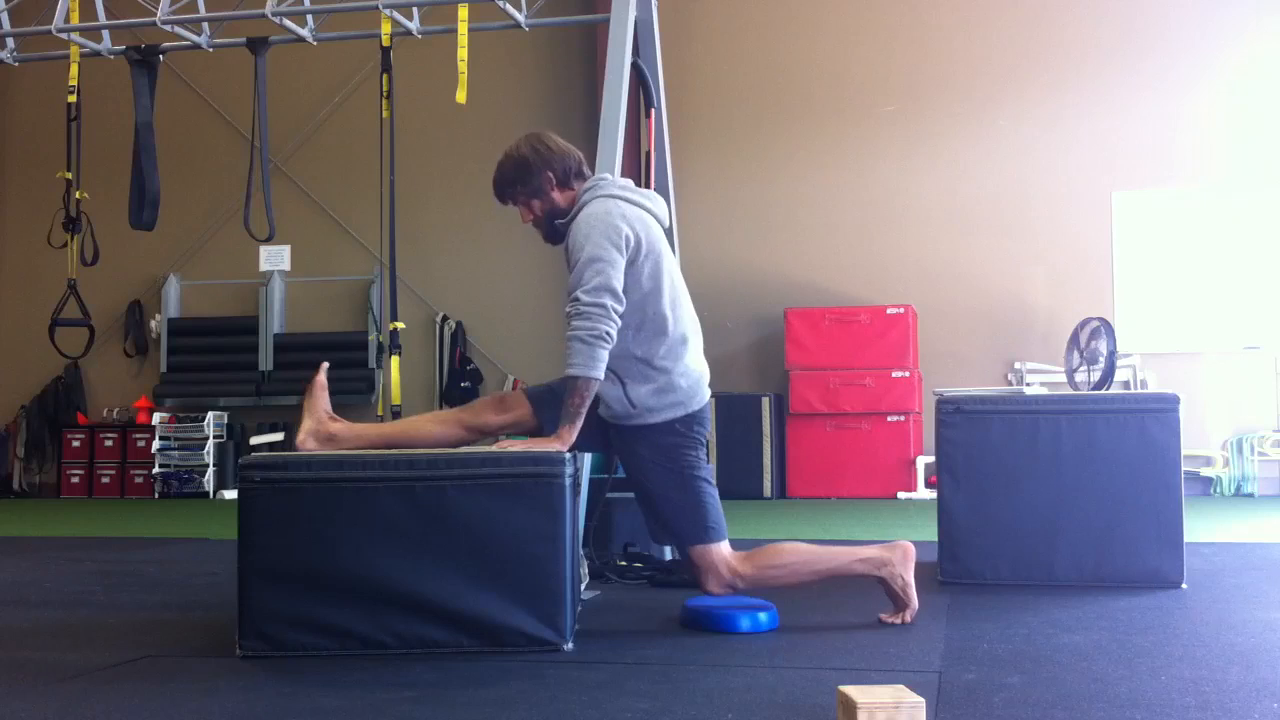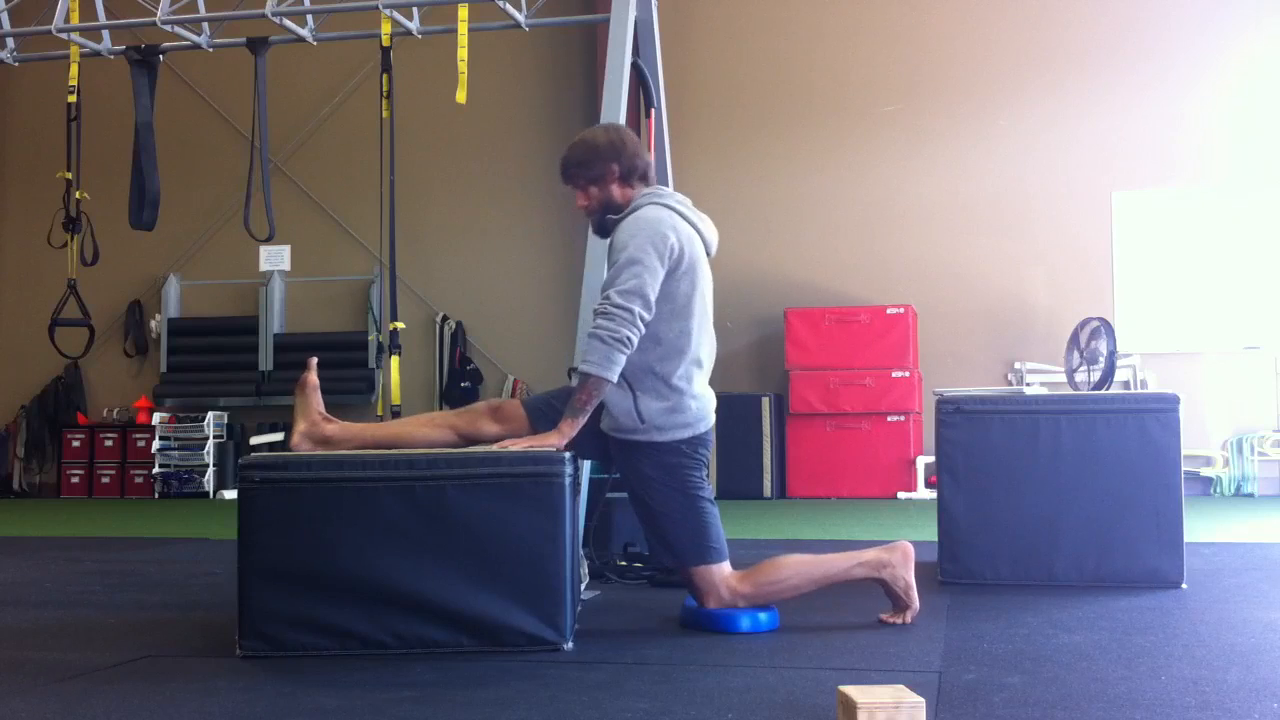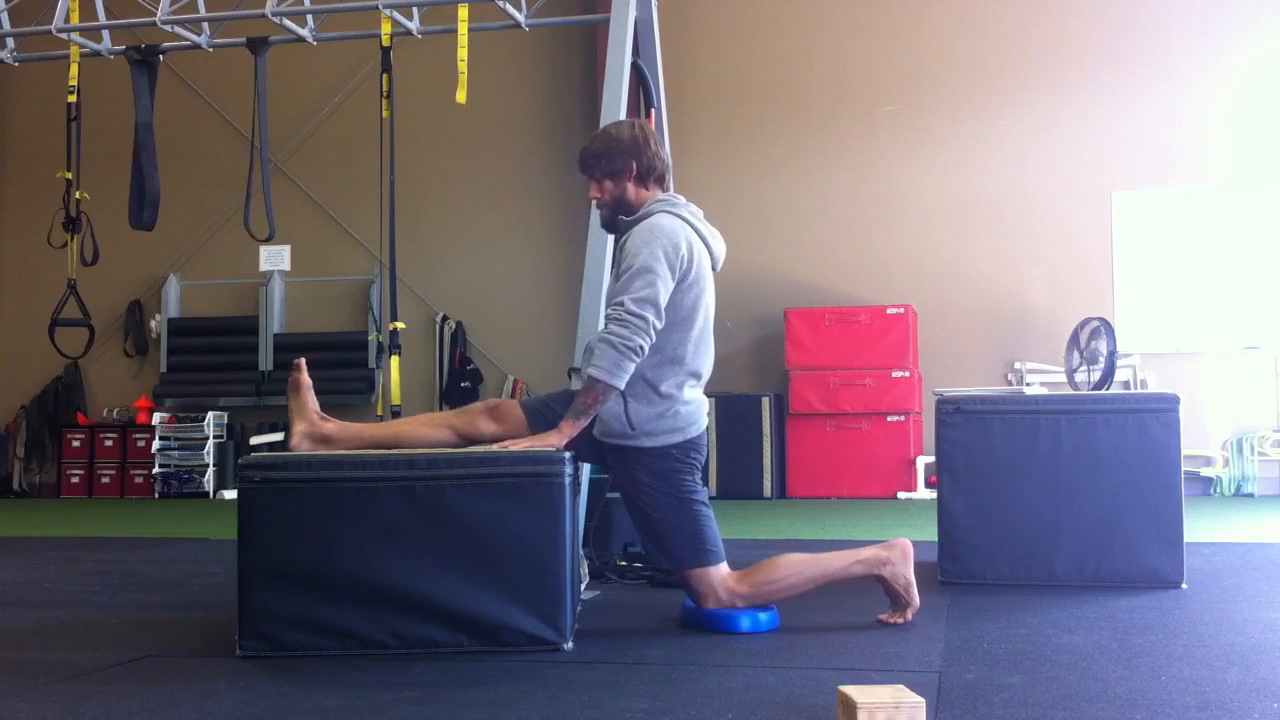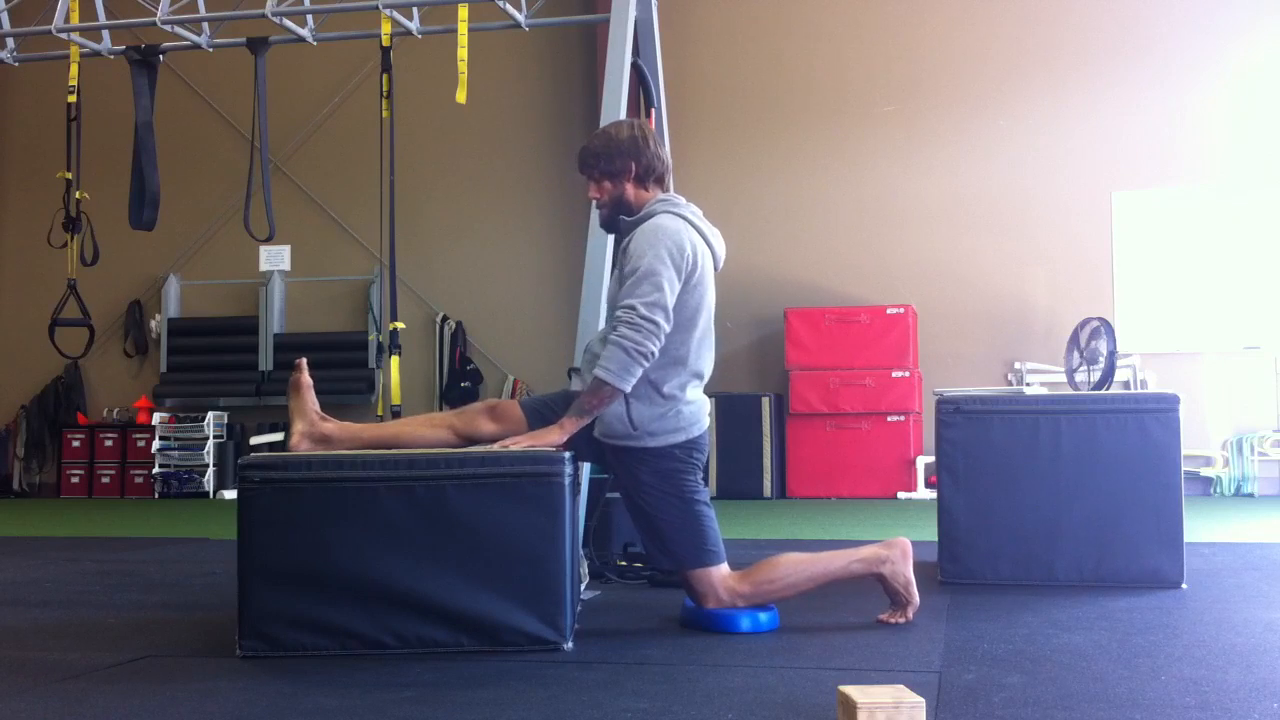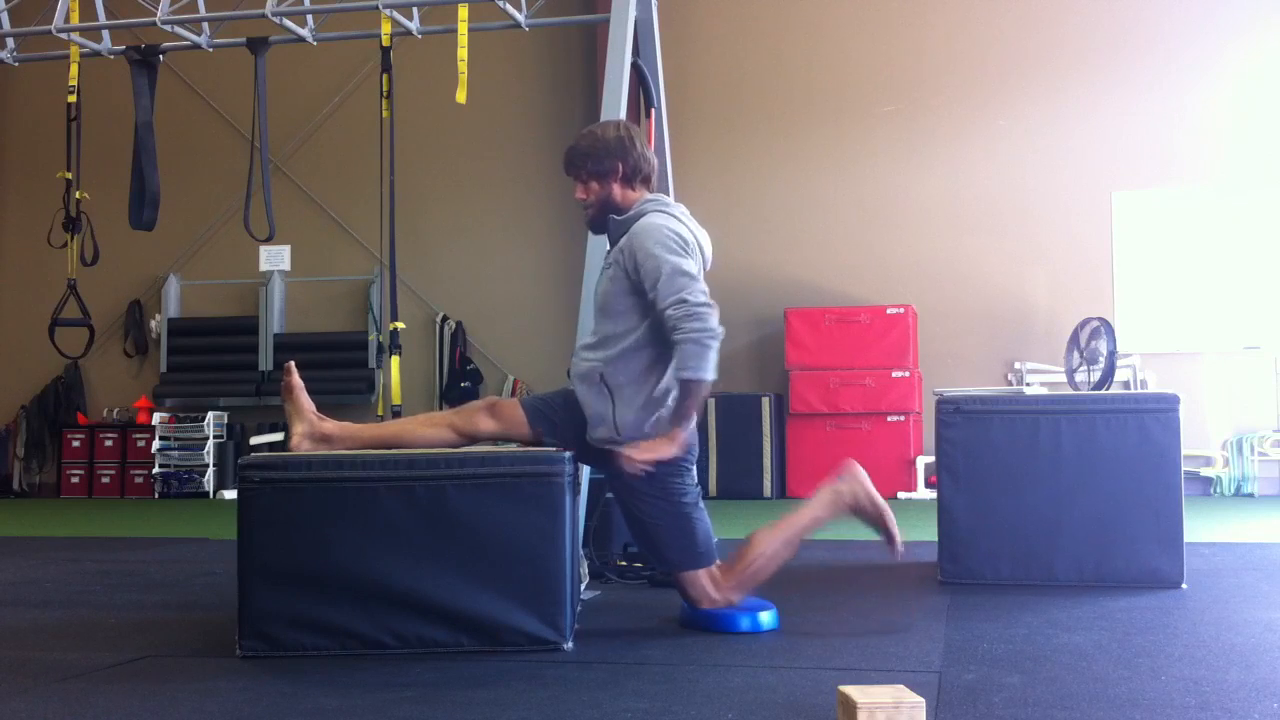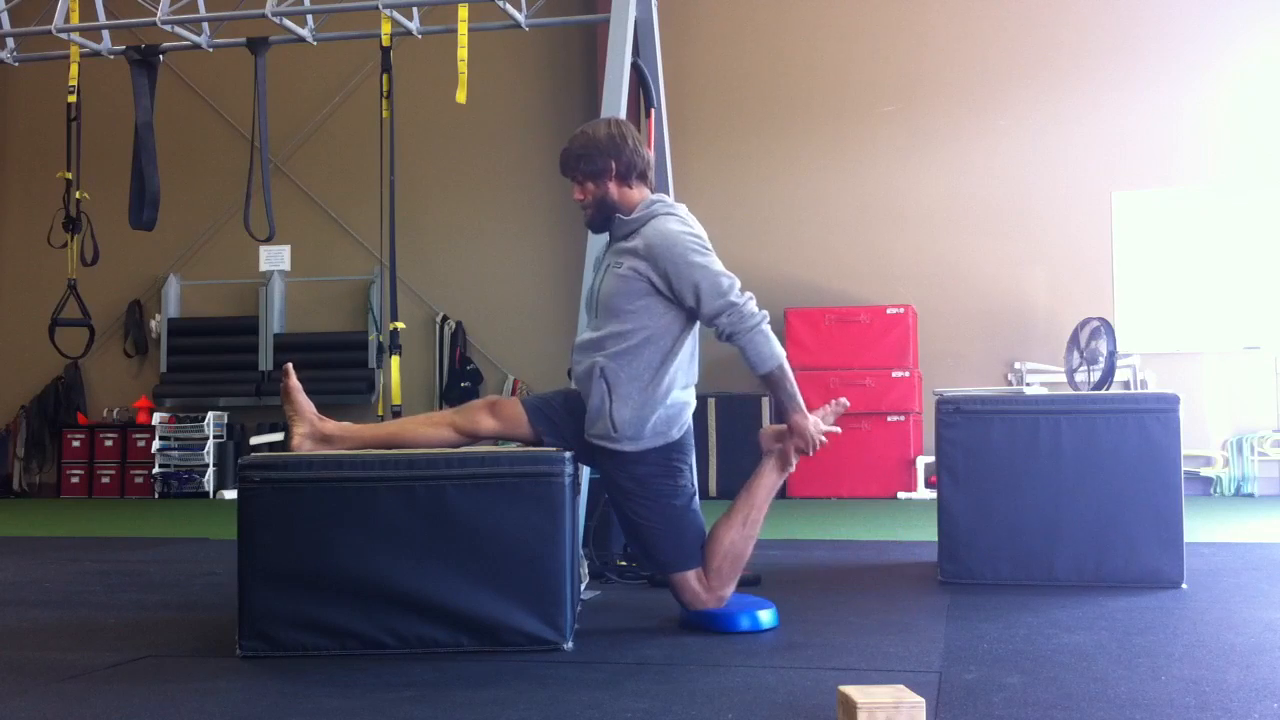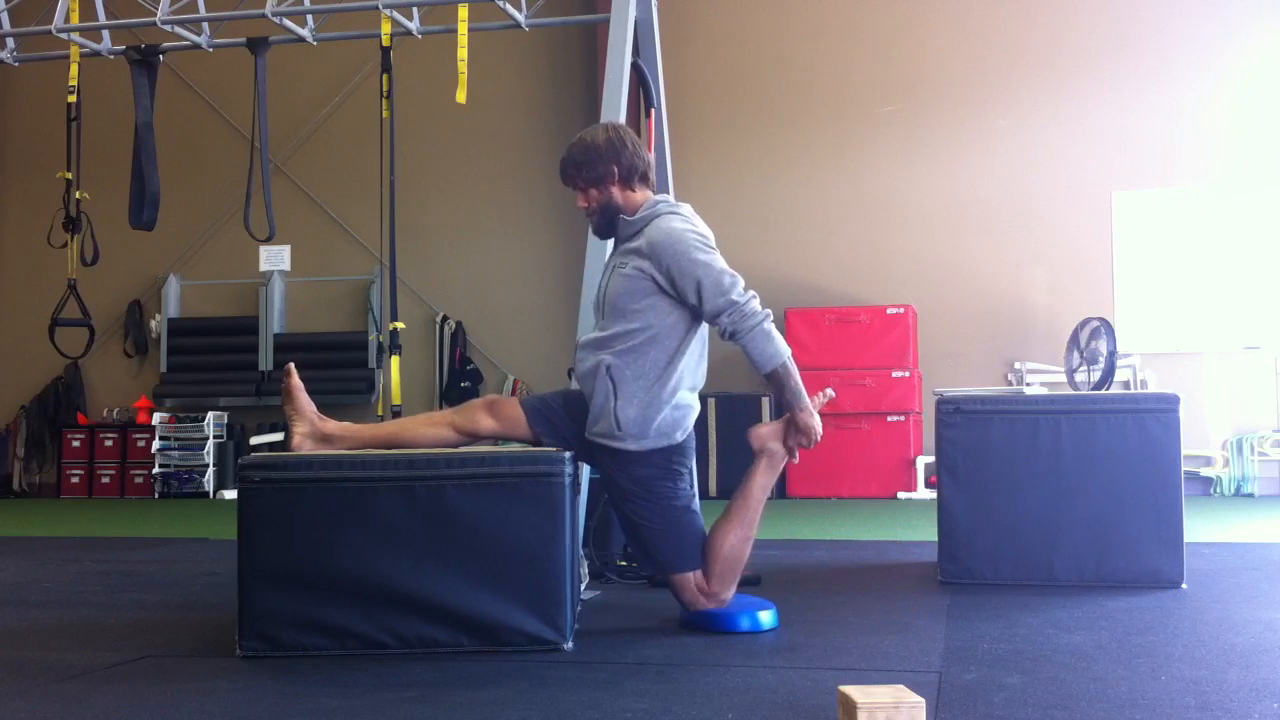
dt=0.4s
person 1, frame 1
left shoulder: (597, 219)
right shoulder: (613, 210)
left elbow: (593, 332)
left wrist: (563, 433)
left hip: (657, 411)
right hip: (636, 395)
left knee: (723, 577)
right knee: (492, 411)
left ankle: (883, 560)
right ankle: (335, 434)
person 1, frame 2
left shoulder: (645, 226)
right shoulder: (662, 221)
left elbow: (613, 335)
left wrist: (563, 429)
left hip: (657, 428)
right hip: (643, 410)
left knee: (721, 595)
right knee: (490, 418)
left ankle: (883, 562)
right ankle: (328, 434)
person 1, frame 3
left shoulder: (657, 233)
right shoulder: (666, 228)
left elbow: (622, 343)
left wrist: (562, 431)
left hip: (651, 433)
right hip: (638, 416)
left knee: (720, 594)
right knee: (484, 418)
left ankle: (881, 558)
right ankle: (328, 434)
person 1, frame 4
left shoulder: (659, 234)
right shoulder: (663, 229)
left elbow: (632, 346)
left wrist: (563, 427)
left hip: (651, 433)
right hip: (633, 417)
left knee: (722, 595)
right knee: (486, 418)
left ankle: (880, 559)
right ankle: (328, 434)
person 1, frame 5
left shoulder: (654, 232)
right shoulder: (640, 231)
left elbow: (701, 335)
left wrist: (671, 436)
left hip: (644, 433)
right hip: (602, 412)
left knee: (715, 592)
right knee: (484, 417)
left ankle: (841, 493)
right ankle: (330, 435)
person 1, frame 6
left shoulder: (665, 235)
right shoulder: (627, 237)
left elbow: (745, 322)
left wrist: (798, 418)
left hip: (643, 437)
right hip: (598, 414)
left knee: (707, 594)
right knee: (483, 417)
right ankle: (329, 435)
person 1, frame 7
left shoulder: (670, 234)
right shoulder: (634, 238)
left elbow: (747, 319)
left wrist: (799, 411)
left hip: (644, 437)
right hip: (601, 412)
left knee: (708, 594)
right knee: (485, 415)
right ankle: (331, 435)
